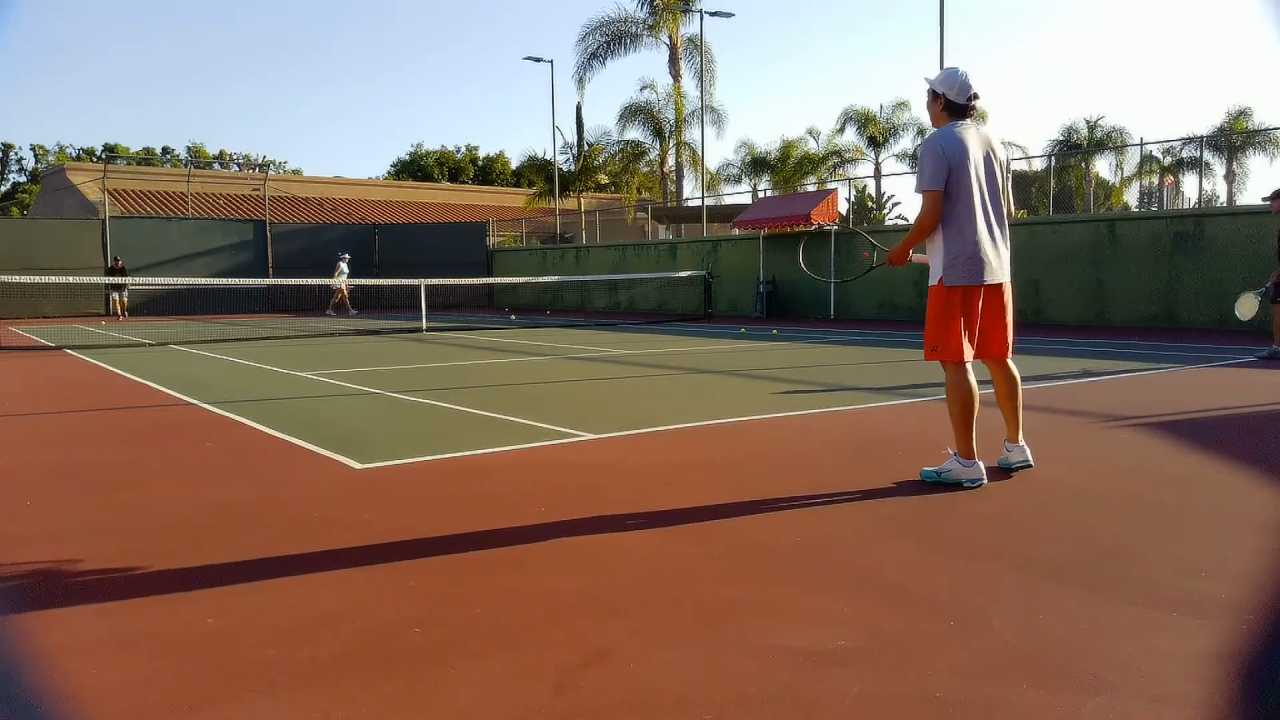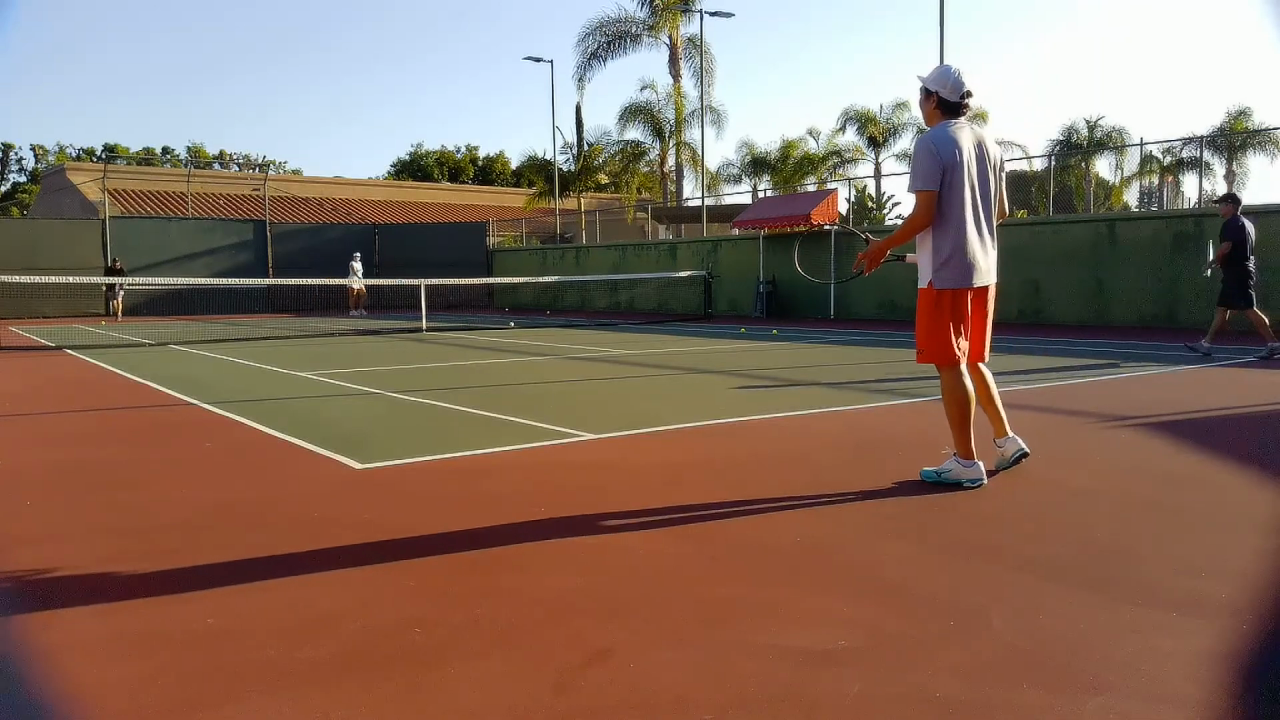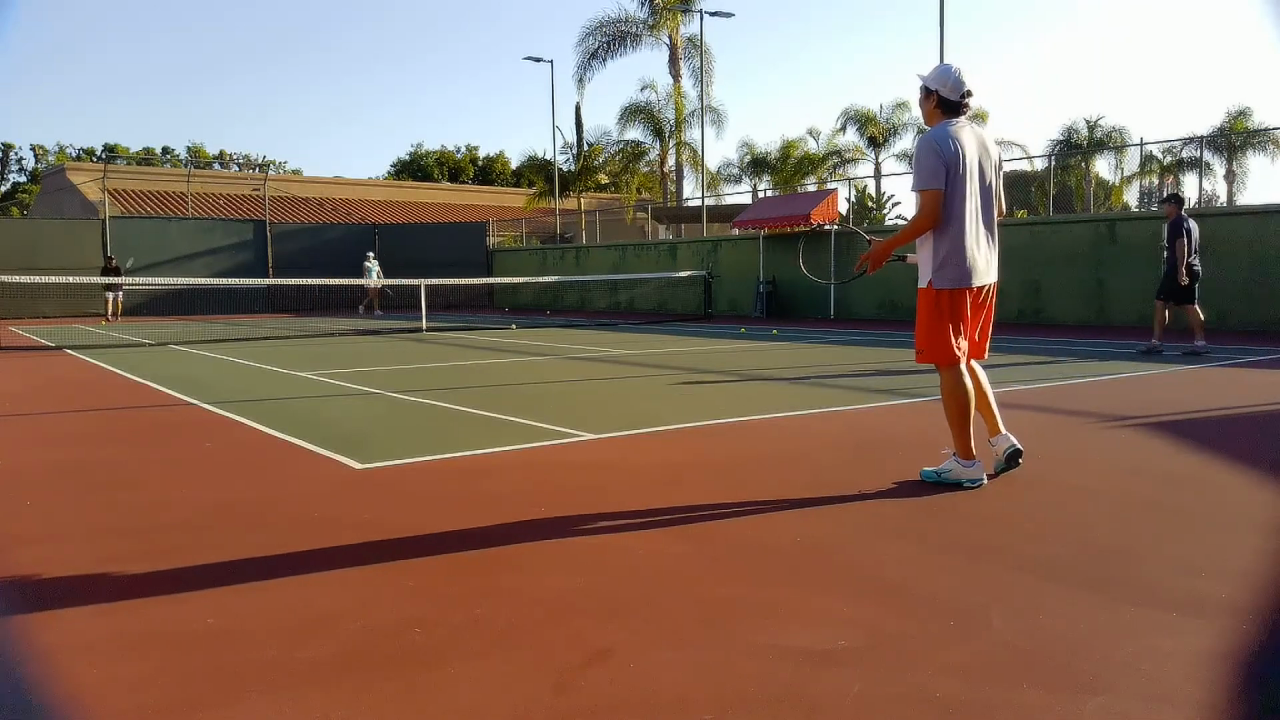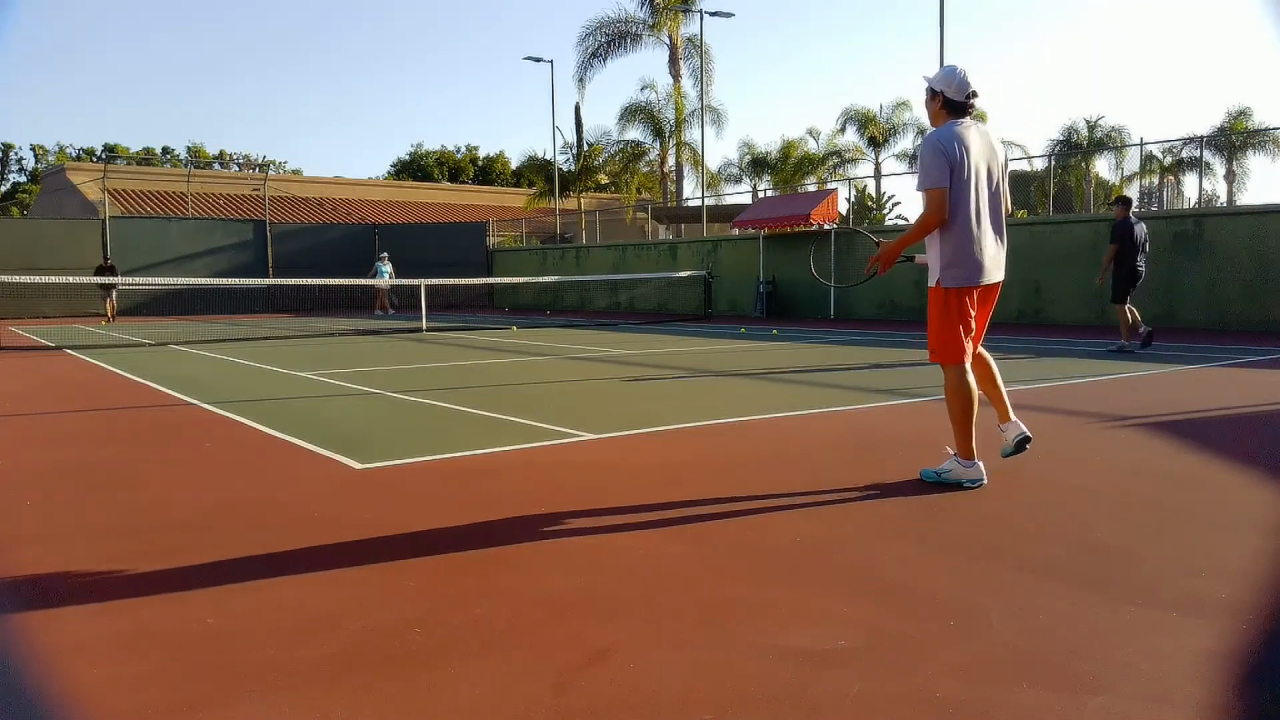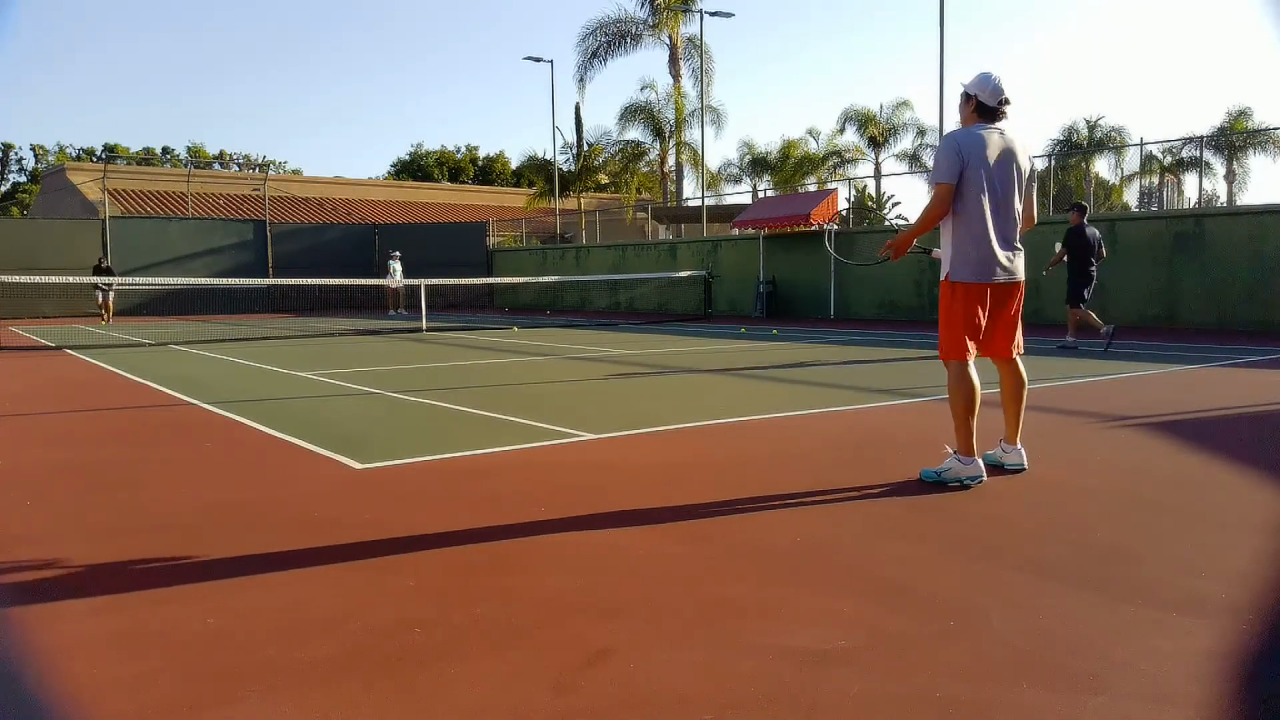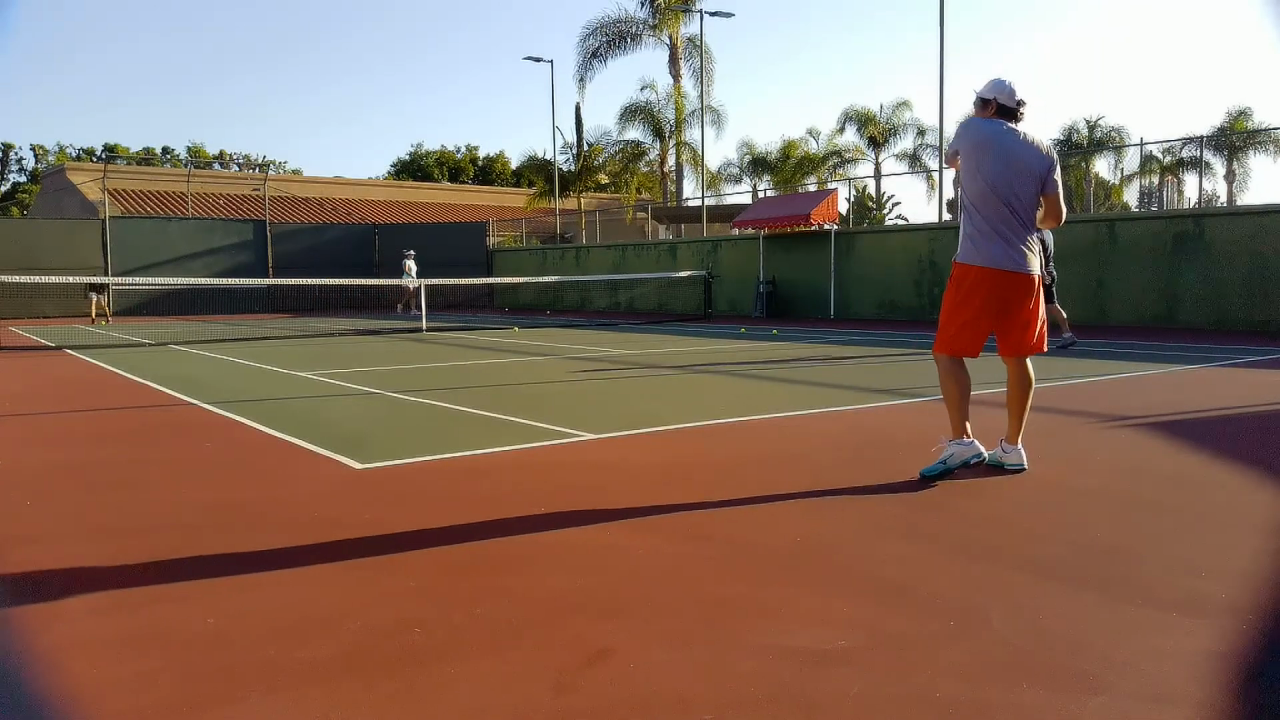
dt=0.4s
person 1, frame 1
left shoulder: (937, 144)
right shoulder: (994, 145)
left elbow: (931, 215)
right elbow: (1007, 210)
left wrist: (903, 248)
left hip: (957, 272)
right hip: (996, 268)
left knee: (956, 362)
right knee: (998, 358)
left ankle: (967, 462)
right ankle: (1016, 446)
person 1, frame 2
left shoulder: (931, 143)
right shoulder: (988, 144)
left elbow: (923, 215)
right elbow: (1001, 210)
left wrist: (882, 246)
left hip: (945, 272)
right hip: (983, 269)
left knee: (950, 364)
right knee: (972, 360)
left ankle: (966, 463)
right ankle: (1007, 440)
person 1, frame 3
left shoulder: (933, 141)
right shoulder: (986, 142)
left elbow: (930, 214)
right elbow: (999, 210)
left wrist: (886, 247)
left hip: (946, 273)
right hip: (983, 269)
left knee: (950, 364)
right knee: (965, 359)
left ankle: (966, 463)
right ankle: (1001, 439)
person 1, frame 4
left shoulder: (937, 142)
right shoulder: (992, 142)
left elbow: (936, 213)
right elbow: (1004, 207)
left wrist: (895, 248)
left hip: (954, 270)
right hip: (990, 266)
left knee: (955, 362)
right knee: (971, 350)
left ankle: (966, 462)
right ankle: (1010, 425)
person 1, frame 5
left shoulder: (957, 141)
right shoulder: (1020, 150)
left elbow: (940, 206)
right elbow: (1029, 218)
left wrist: (907, 238)
left hip: (966, 270)
right hip: (1010, 269)
left knee: (958, 360)
right knee: (1007, 358)
left ankle: (966, 460)
right ankle: (1012, 447)
person 1, frame 6
left shoulder: (972, 131)
right shoulder: (1043, 151)
left elbow: (952, 160)
right elbow: (1054, 216)
left hip: (977, 264)
right hip: (1024, 266)
left knee: (948, 352)
right knee: (1017, 357)
left ankle: (962, 441)
right ankle: (1012, 447)
